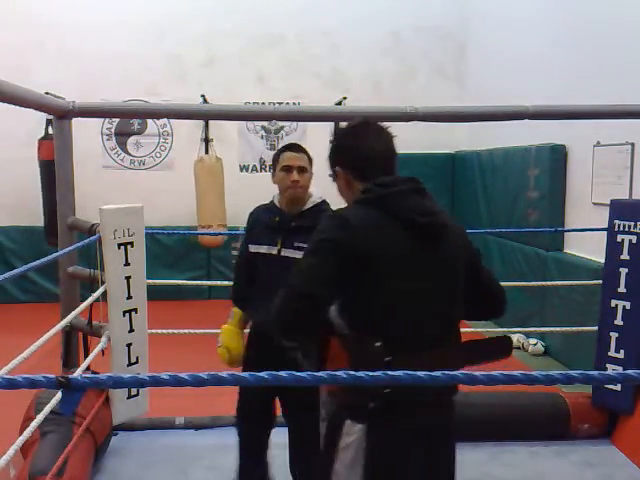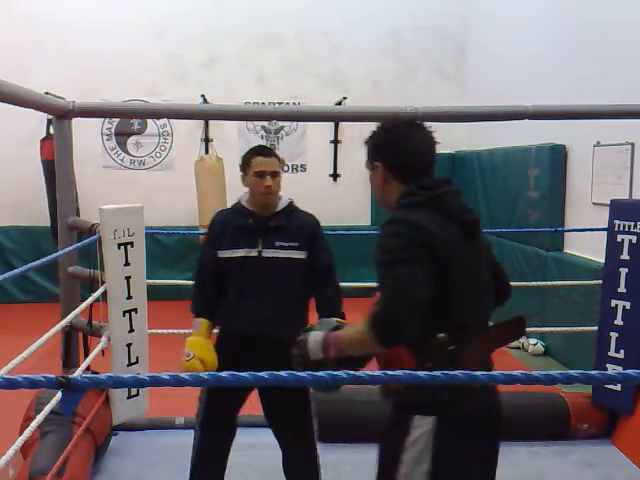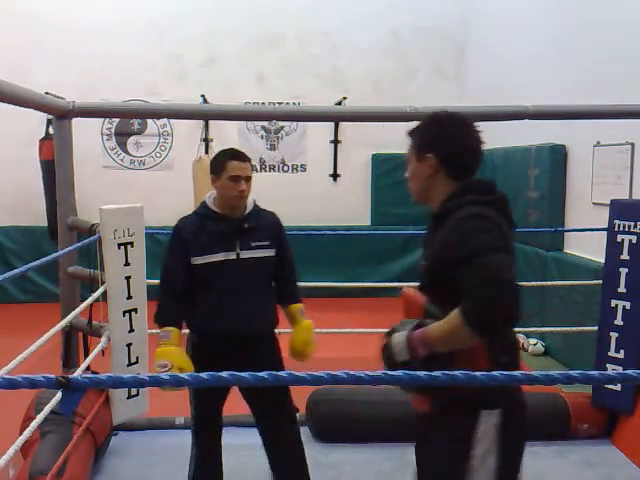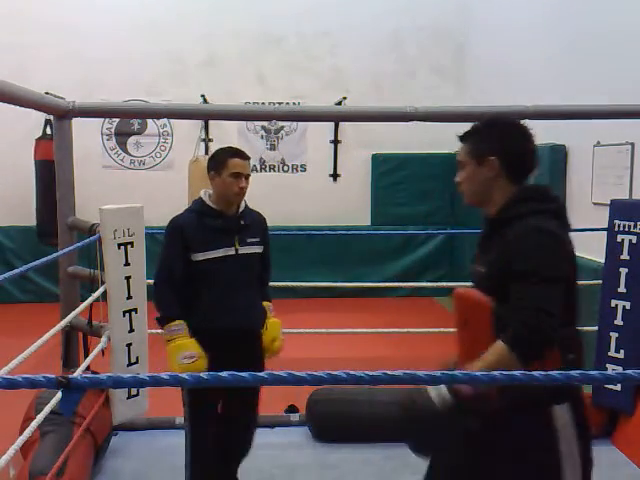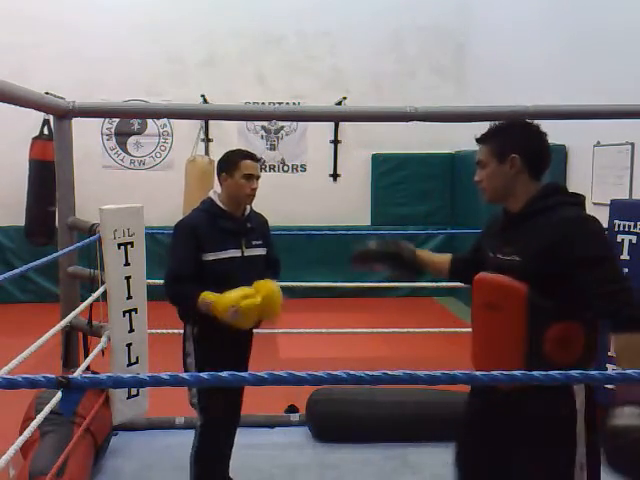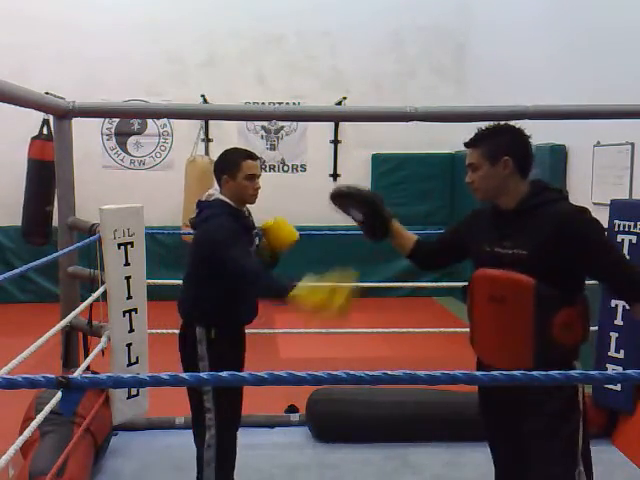
dt=0.3s
person 1, frame 1
left shoulder: (348, 227)
right shoulder: (449, 230)
left elbow: (292, 318)
right elbow: (492, 303)
left hip: (377, 416)
right hip: (436, 408)
person 1, frame 2
left shoulder: (405, 227)
right shoulder: (458, 223)
left elbow: (396, 326)
right elbow: (499, 291)
left wrist: (320, 344)
left hip: (434, 411)
right hip: (474, 403)
person 1, frame 3
left shoulder: (472, 226)
right shoulder: (458, 221)
left elbow: (491, 308)
left wrist: (412, 343)
left hip: (479, 413)
right hip: (454, 405)
person 1, frame 4
left shoulder: (536, 235)
right shoulder: (499, 227)
left elbow: (531, 336)
left wrist: (454, 388)
right wrist: (460, 380)
left hip: (541, 411)
right hip: (486, 399)
person 1, frame 5
left shoulder: (571, 228)
right shoulder: (501, 225)
right elbow: (466, 268)
right wrist: (409, 257)
left hip: (551, 393)
right hip: (496, 384)
person 1, frame 6
left shoulder: (566, 221)
right shoulder: (480, 221)
right elbow: (429, 256)
right wrist: (383, 222)
left hip: (550, 376)
right hip: (495, 369)
person 2, frame 1
right shoulder: (259, 218)
right elbow: (244, 278)
right wrist: (234, 326)
right hip: (262, 340)
left knee: (306, 429)
right knee: (250, 419)
person 2, frame 2
left shoulder: (305, 225)
right shoulder: (223, 224)
left elbow: (325, 284)
right elbow: (206, 285)
right wrist: (199, 337)
left hip: (284, 348)
right hip: (232, 344)
left knee: (297, 432)
right knee: (213, 427)
person 2, frame 3
left shoulder: (269, 223)
right shoulder: (189, 229)
left elbow: (285, 278)
right elbow: (172, 291)
left wrist: (301, 322)
right wrist: (169, 343)
left hip: (261, 343)
right hip: (208, 344)
left knee: (281, 422)
right knee: (206, 428)
person 2, frame 4
left shoulder: (256, 222)
right shoulder: (184, 225)
right elbow: (166, 288)
left wrist: (269, 318)
right wrist: (177, 339)
left hip: (248, 338)
right hip: (203, 342)
left knee: (243, 418)
right knee: (202, 422)
person 2, frame 5
left shoulder: (258, 224)
right shoulder: (194, 225)
left elbow: (270, 268)
right elbow: (176, 285)
left wrist: (268, 289)
right wrist: (217, 304)
left hip: (241, 333)
right hip: (205, 335)
left knee: (230, 413)
right knee: (211, 418)
person 2, frame 6
left shoulder: (235, 217)
right shoulder: (218, 226)
left elbow: (253, 265)
right elbow: (253, 276)
left wrist: (269, 244)
right wrist: (306, 293)
left hip: (225, 330)
right hip: (206, 335)
left knee: (227, 415)
right knee: (214, 422)
